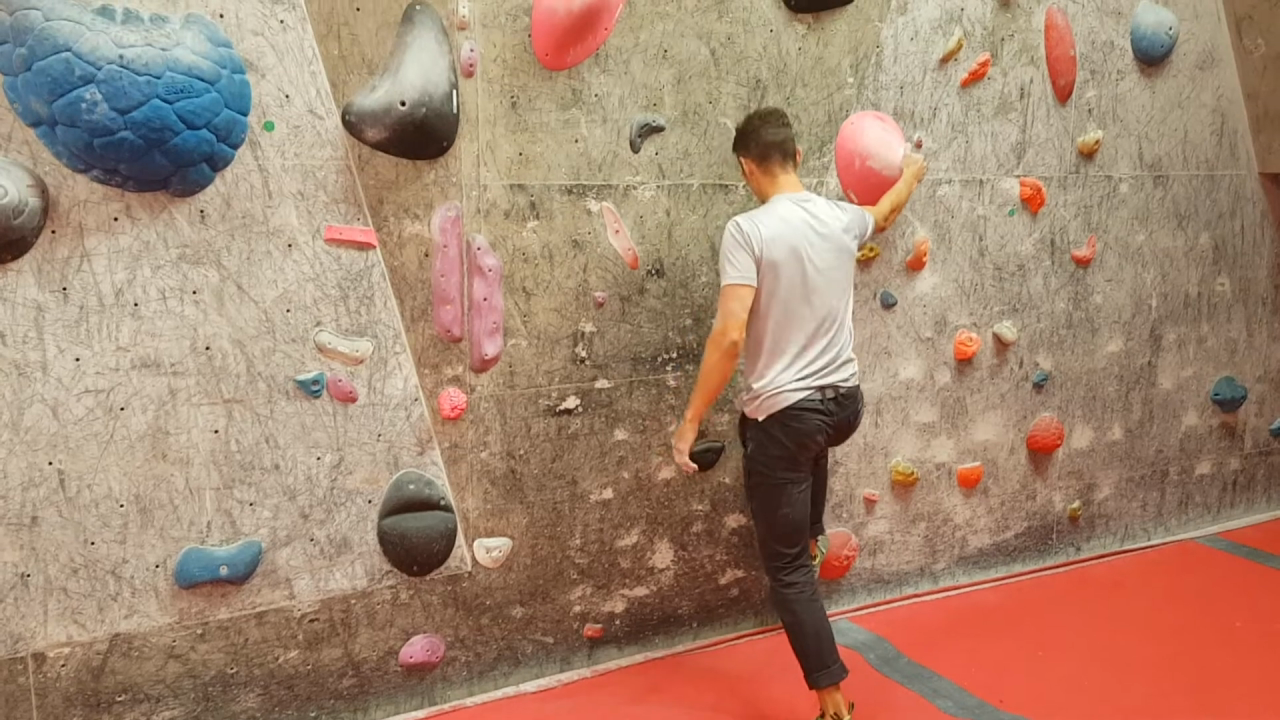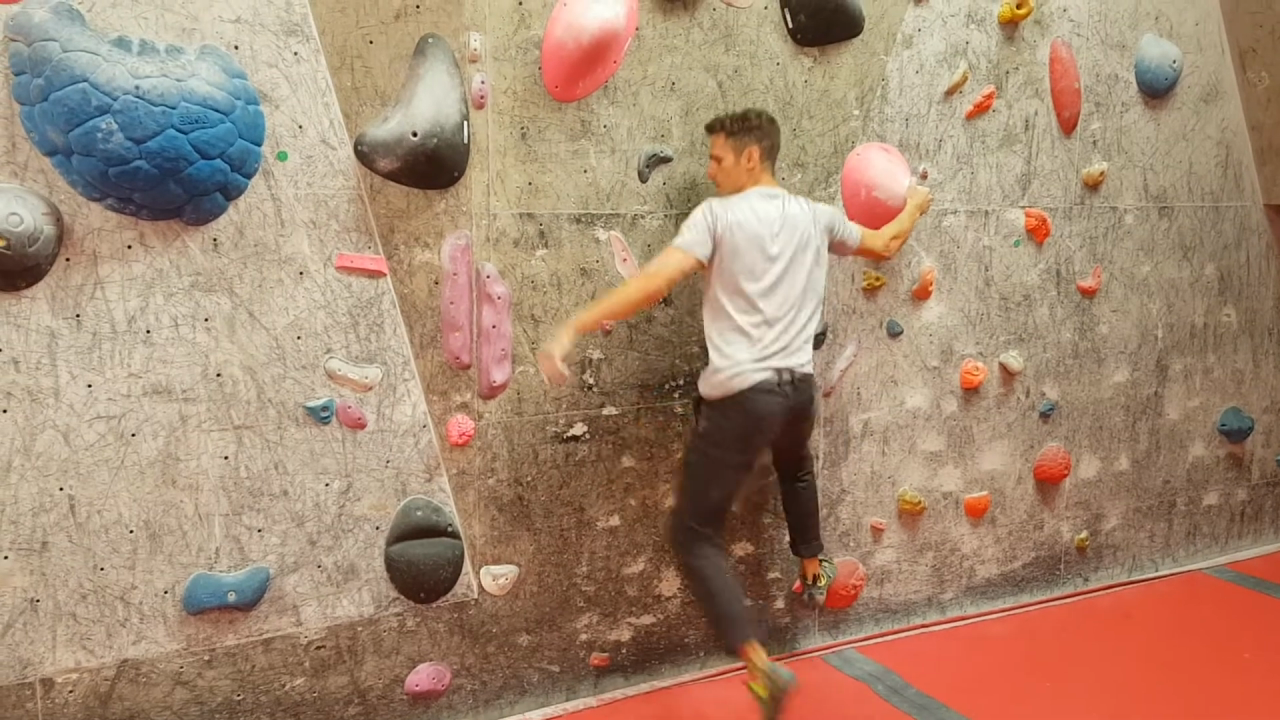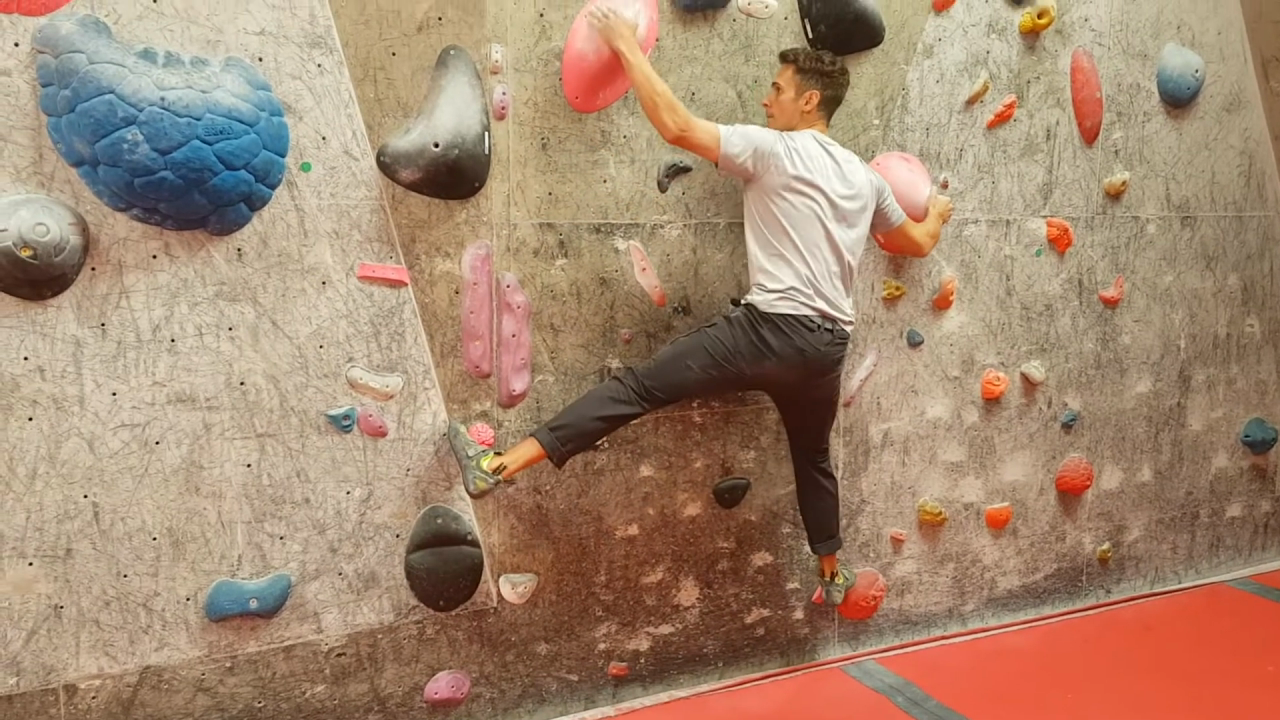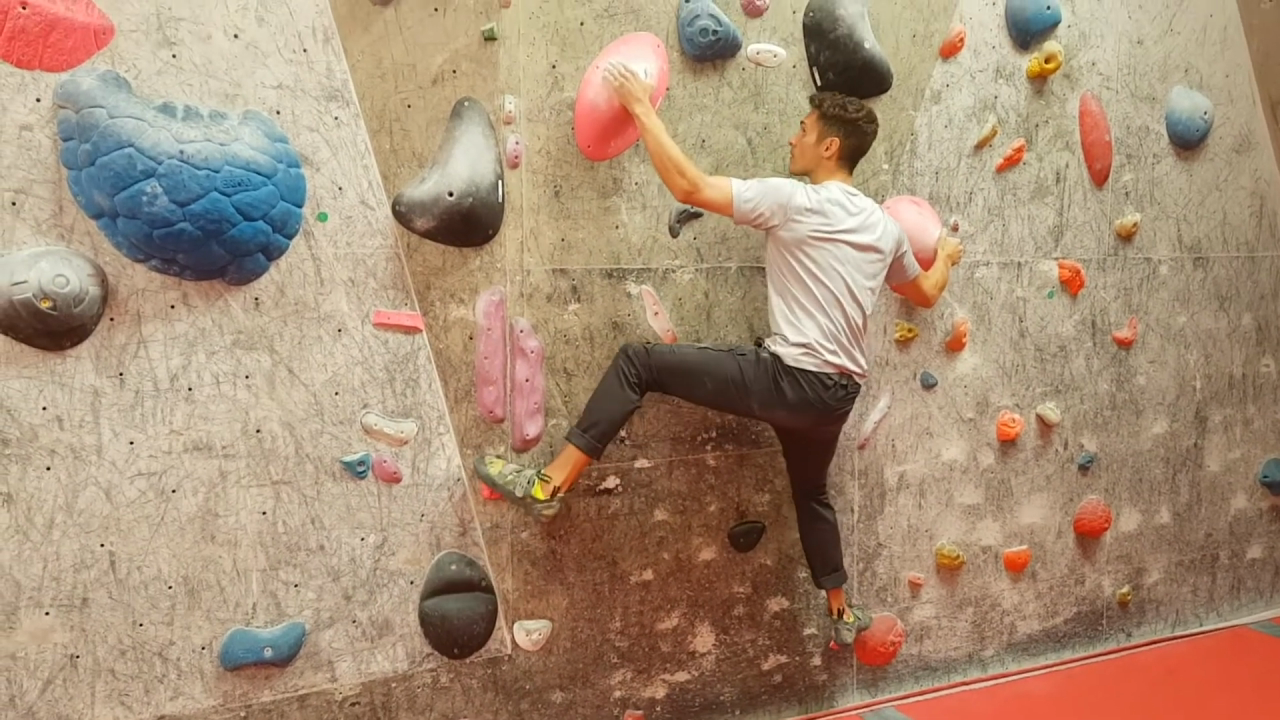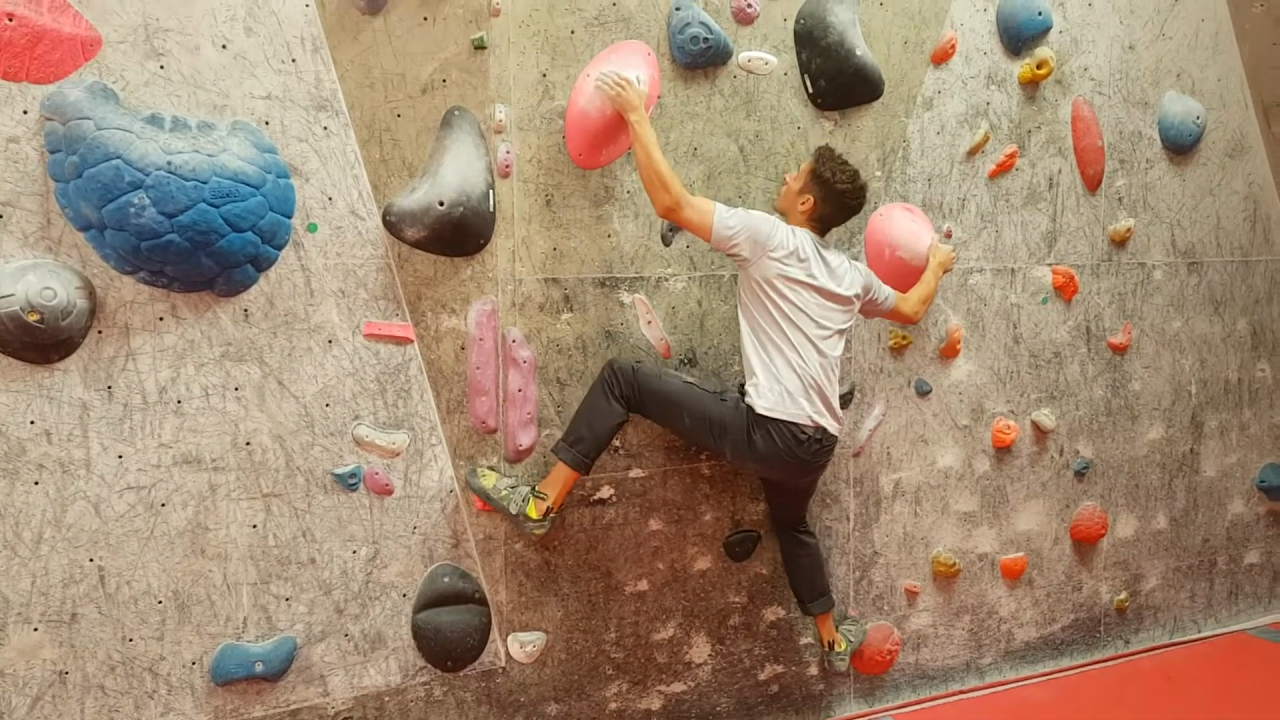
dt=1s
person 1, frame 1
left shoulder: (748, 230)
right shoulder: (843, 218)
left elbow: (730, 335)
right elbow: (885, 211)
left wrist: (691, 419)
right wrist: (909, 176)
left hip: (781, 415)
right hip: (845, 402)
left knee: (786, 570)
right ankle: (812, 536)
person 1, frame 2
left shoulder: (718, 215)
right shoulder: (814, 215)
left elbow: (655, 280)
right elbow: (882, 245)
left wrist: (572, 327)
right wrist: (914, 208)
left hip: (738, 400)
right hip: (797, 391)
left knee: (693, 538)
right knee: (793, 464)
left ankle: (762, 666)
right ankle: (813, 570)
person 1, frame 3
left shoulder: (771, 149)
right shoulder: (866, 177)
left elbow: (677, 126)
right elbow: (918, 243)
left wrist: (628, 47)
right wrist: (937, 213)
left hip: (769, 330)
right hip: (826, 345)
left knee: (636, 387)
right knee: (813, 458)
left ankle: (497, 465)
right ankle: (833, 573)
person 1, frame 4
left shoulder: (794, 199)
right shoulder: (884, 226)
left elbow: (690, 186)
right elbow: (925, 293)
left wrist: (642, 109)
right wrist: (945, 256)
left hip: (786, 378)
right hip: (836, 393)
left knee: (638, 361)
right knee: (811, 493)
left ankle: (549, 485)
right ankle: (842, 613)
person 1, frame 5
left shoulder: (771, 239)
right shoulder: (852, 275)
left elbow: (671, 202)
right elbow: (909, 308)
left wrist: (636, 115)
right wrist: (936, 266)
left hip: (766, 431)
right hip: (815, 444)
left knee: (622, 378)
right knee: (792, 524)
left ankle: (540, 503)
right ankle: (833, 639)
